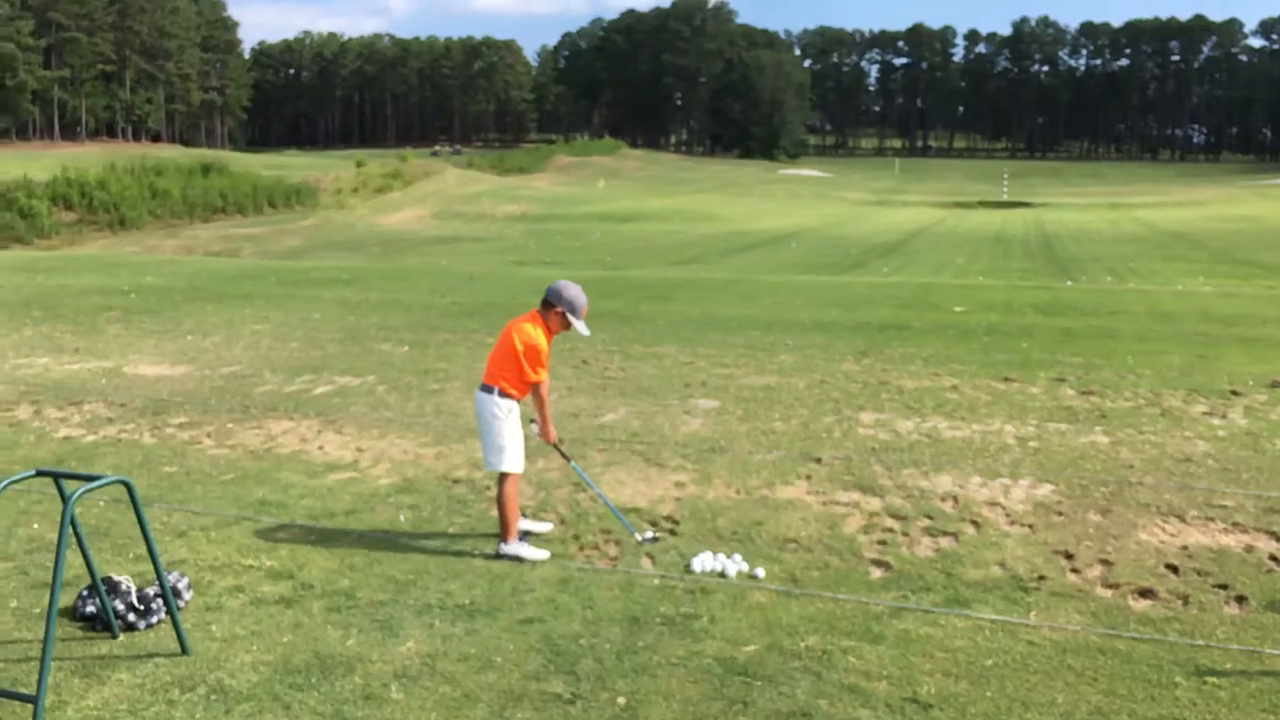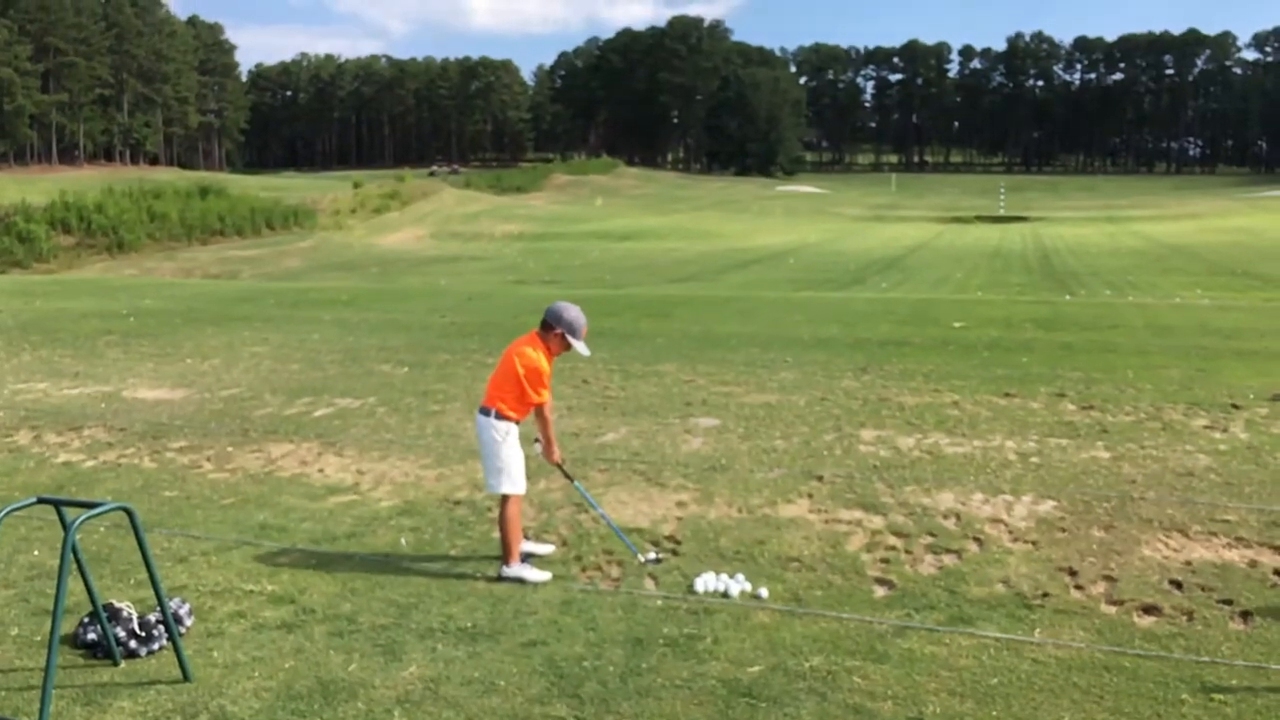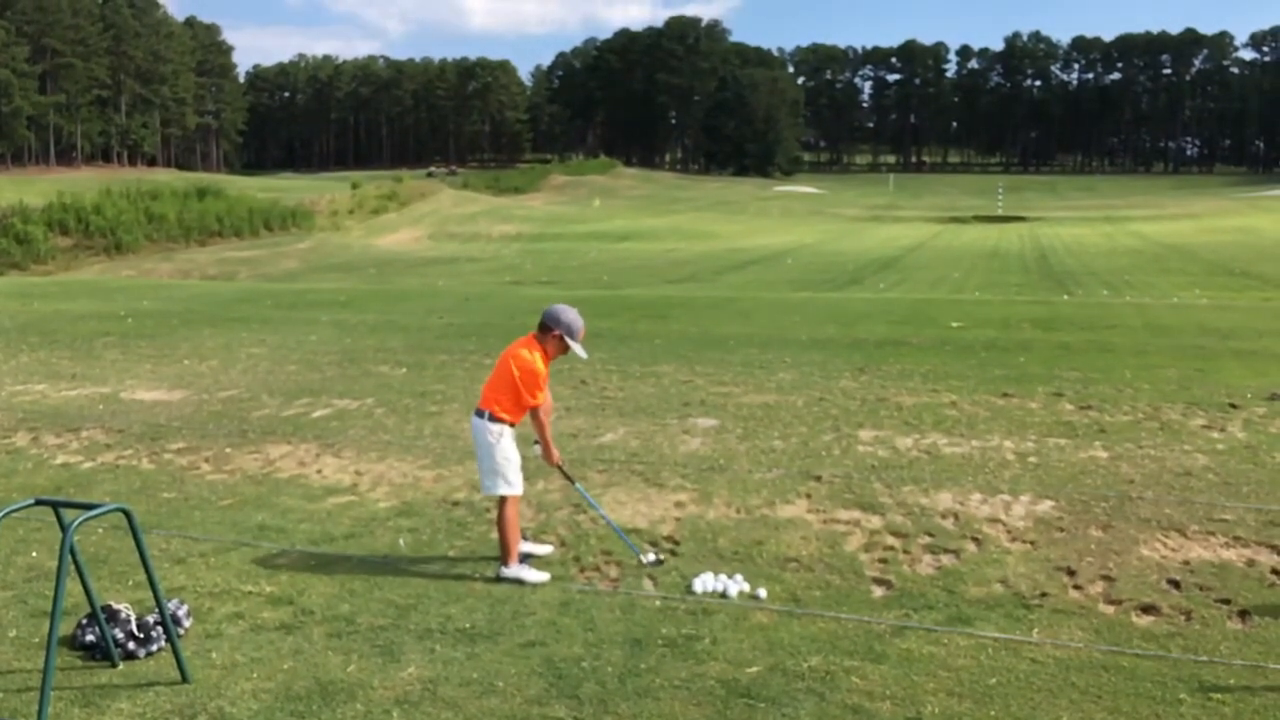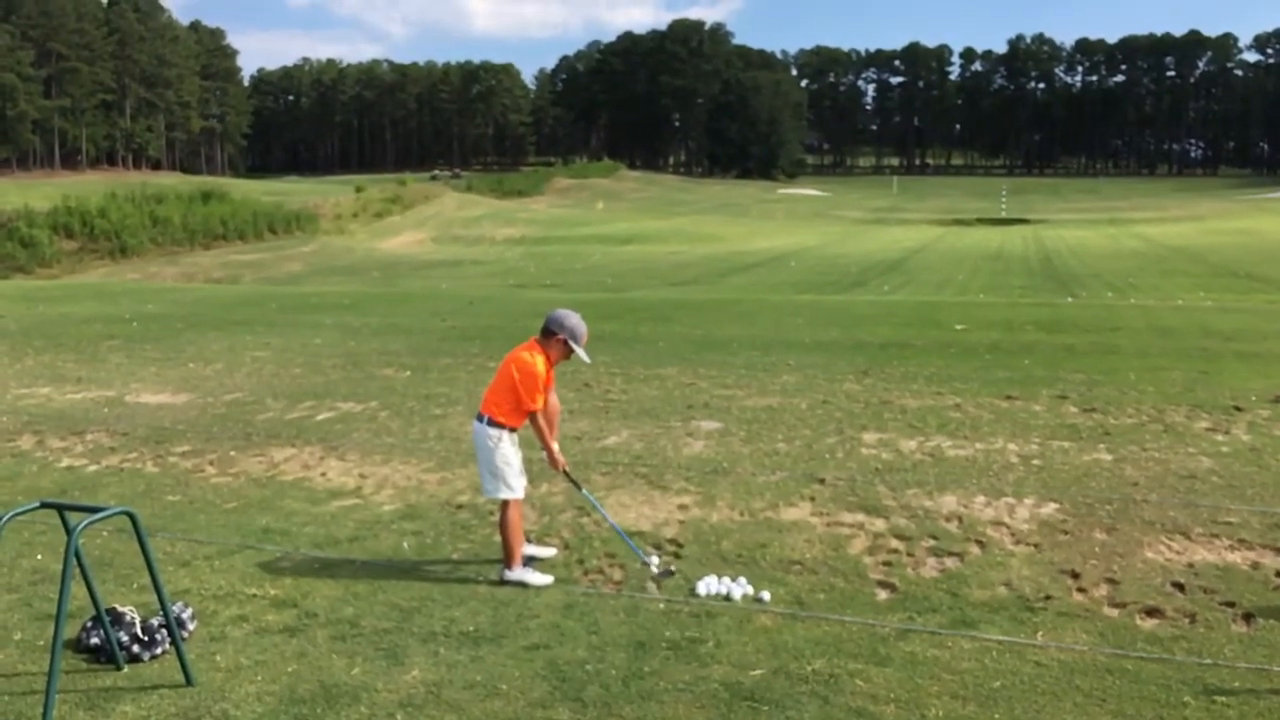
dt=1s
person 1, frame 1
left shoulder: (532, 324)
right shoulder: (533, 337)
left elbow: (540, 380)
right elbow: (538, 388)
left wrist: (543, 420)
right wrist: (547, 425)
left hip: (501, 399)
right hip: (499, 401)
left knee: (513, 466)
right knee: (510, 471)
left ankle: (514, 520)
right ankle: (510, 541)
person 1, frame 2
left shoulder: (534, 345)
right shoulder: (534, 358)
left elbow: (543, 401)
right elbow: (542, 410)
left wrist: (547, 441)
right wrist: (550, 446)
left hip: (500, 420)
right hip: (499, 423)
left knee: (515, 488)
right knee: (511, 493)
left ankle: (517, 542)
right ankle: (512, 564)
person 1, frame 3
left shoulder: (535, 349)
right shoulder: (530, 360)
left elbow: (545, 397)
right elbow: (537, 411)
left wrist: (546, 442)
right wrist: (549, 448)
left hip: (498, 423)
right hip: (494, 426)
left knee: (513, 488)
right knee: (509, 494)
left ankle: (516, 542)
right ankle: (510, 564)
person 1, frame 4
left shoulder: (541, 356)
right shoulder: (531, 364)
left elbow: (551, 399)
right elbow: (535, 417)
left wrist: (554, 444)
right wrist: (551, 452)
left hip: (503, 428)
right hip: (494, 431)
left knee: (517, 490)
right knee: (511, 497)
left ankle: (520, 545)
right ankle: (513, 568)
